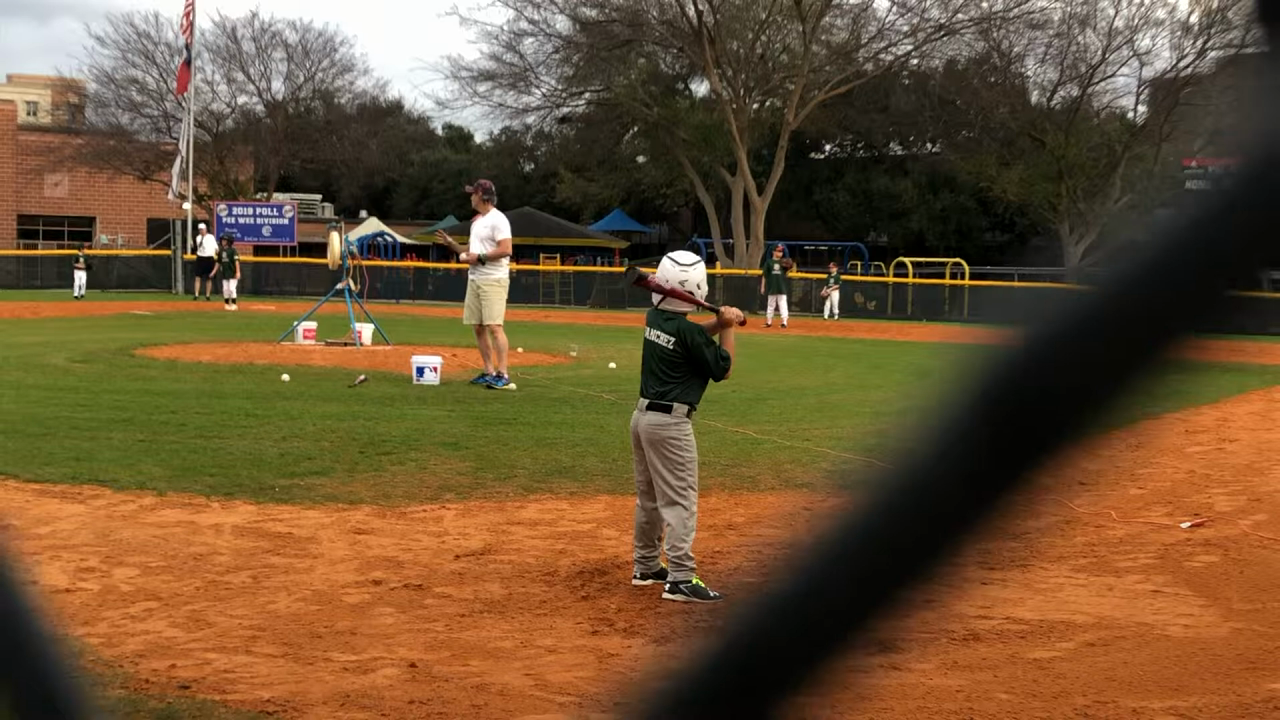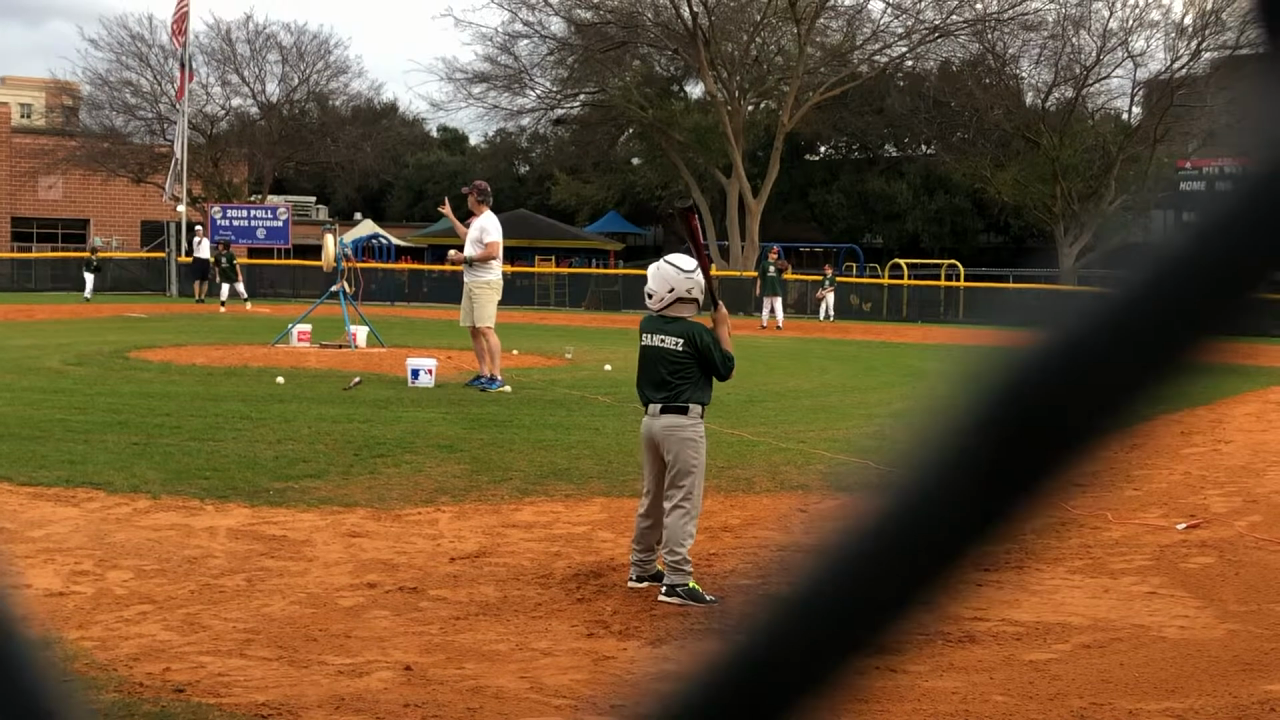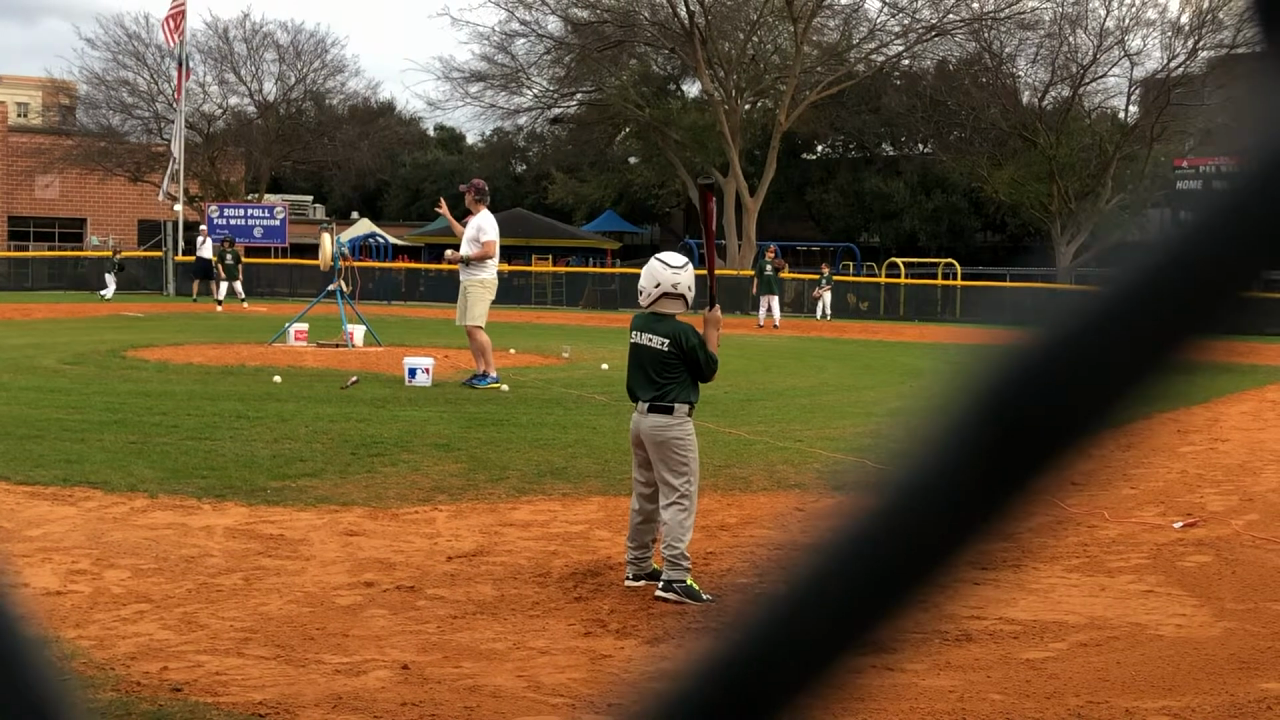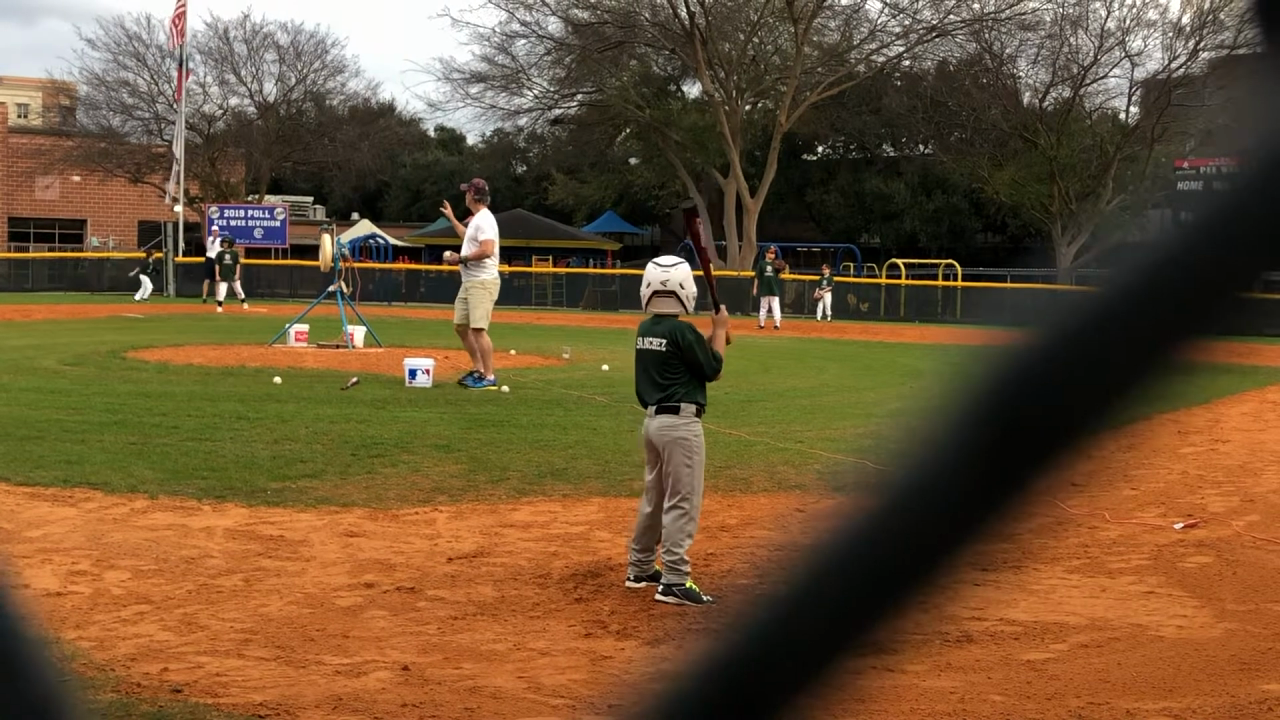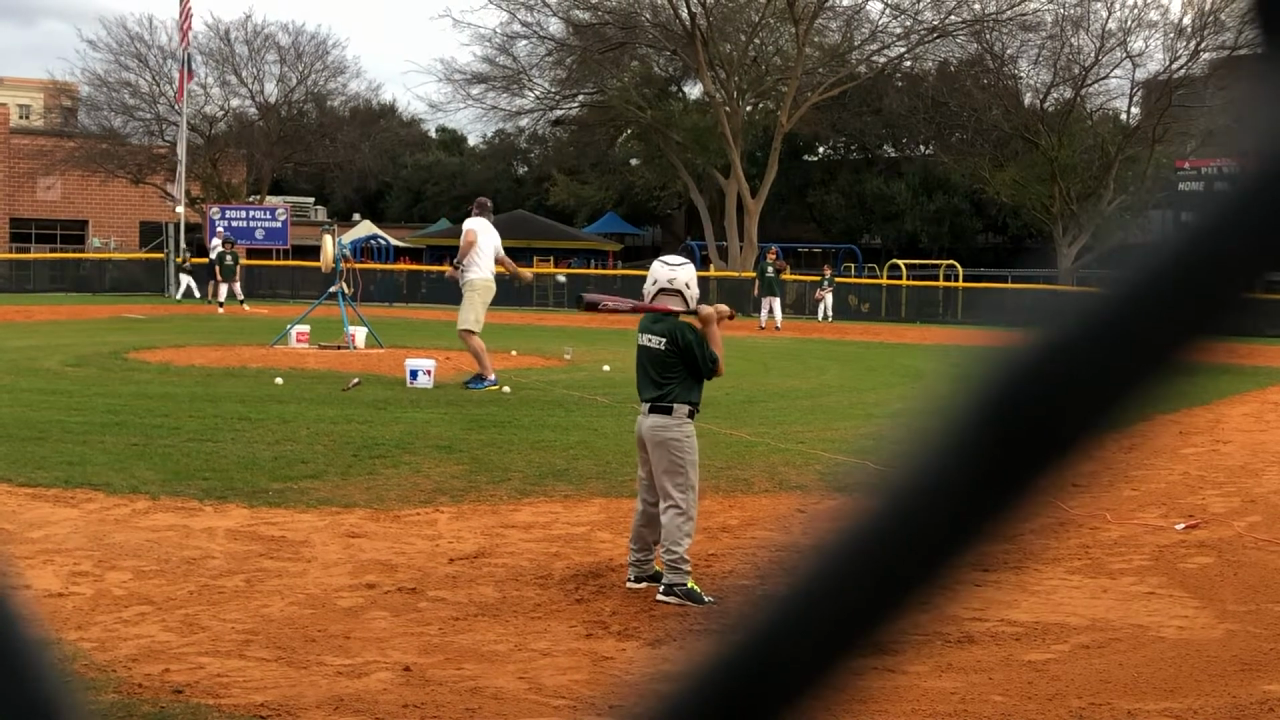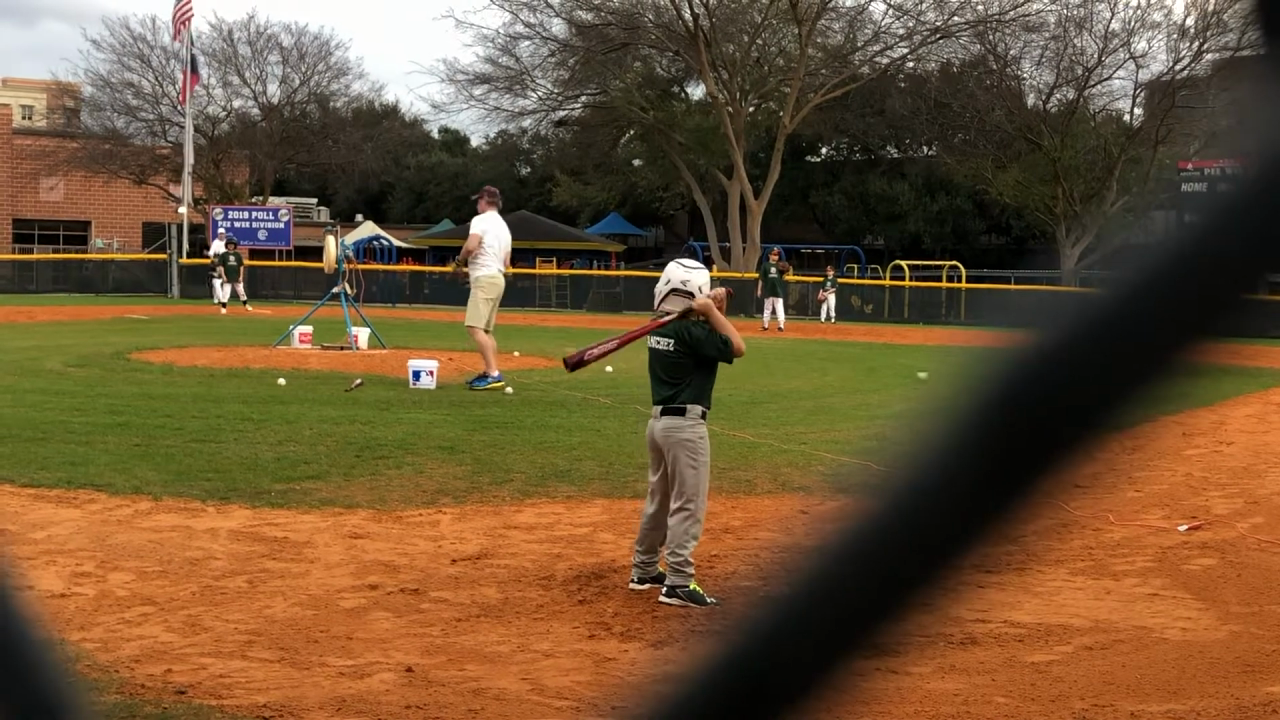
dt=0.5s
person 1, frame 1
left shoulder: (654, 317)
right shoulder: (688, 331)
right elbow: (723, 369)
left wrist: (718, 323)
right wrist: (727, 329)
left hip: (642, 416)
right hip: (670, 422)
left knee: (648, 497)
right knee: (680, 501)
left ankle: (646, 566)
right ankle: (680, 579)
person 1, frame 2
left shoulder: (647, 326)
right shoulder: (696, 332)
right elbow: (726, 370)
left wrist: (714, 331)
right wrist: (721, 327)
left hip: (651, 421)
right hip: (683, 425)
left knee: (653, 499)
right knee: (682, 503)
left ankle: (642, 568)
right ankle: (676, 582)
person 1, frame 3
left shoulder: (638, 323)
right shoulder: (683, 332)
right elbow: (708, 372)
left wrist: (705, 333)
right wrist: (711, 329)
left hip: (641, 418)
right hip: (671, 423)
left knee: (644, 496)
right knee: (679, 499)
left ankle: (638, 567)
right ankle: (675, 578)
person 1, frame 4
left shoulder: (645, 329)
right shoulder: (682, 330)
right elbow: (714, 371)
left wrist: (712, 334)
right wrist: (719, 330)
left hip: (653, 420)
right hip: (680, 423)
left knee: (654, 498)
right knee: (682, 502)
left ankle: (640, 568)
right ankle: (674, 582)
person 1, frame 5
left shoulder: (647, 323)
right shoulder: (681, 330)
right elbow: (715, 368)
left wrist: (711, 321)
right wrist: (710, 324)
left hip: (647, 419)
right hip: (673, 423)
left knee: (649, 497)
right knee: (679, 501)
left ankle: (640, 569)
right ankle: (675, 582)
person 1, frame 6
left shoulder: (658, 325)
right shoulder: (689, 330)
left elbow: (708, 338)
right elbow: (737, 347)
left wrist: (714, 311)
right wrist: (712, 312)
left hip: (659, 421)
right hip: (686, 425)
left knee: (659, 499)
right knee: (688, 504)
left ankle: (644, 570)
right ankle: (678, 584)
person 2, frame 1
left shoulder: (497, 219)
right shoulder: (477, 221)
left elbow: (506, 250)
left wrist: (479, 257)
right wrist: (452, 244)
left hip: (493, 281)
right hip: (474, 280)
left knee: (494, 327)
right knee: (478, 328)
left ankle: (503, 374)
right ankle: (489, 372)
person 2, frame 2
left shoulder: (488, 221)
right shoulder: (476, 221)
left elbow: (492, 253)
left wrist: (465, 259)
right wrist: (450, 216)
left hip: (486, 283)
right hip: (471, 282)
left knee: (485, 329)
right knee: (473, 330)
left ankle: (496, 377)
right ankle: (484, 374)
person 2, frame 3
left shoulder: (485, 220)
right shoulder: (474, 220)
left elbow: (489, 252)
left wrist: (462, 258)
right wrist: (447, 216)
left hip: (481, 281)
right hip: (467, 281)
left knee: (474, 327)
right knee: (470, 329)
left ankle: (491, 373)
right ankle: (481, 372)
person 2, frame 4
left shoulder: (483, 218)
right shoulder: (476, 219)
left elbow: (486, 251)
left wrist: (460, 258)
right wrist: (453, 220)
left hip: (483, 282)
right hip: (470, 281)
left knee: (478, 329)
right knee: (461, 326)
left ankle: (489, 377)
right ankle: (477, 370)
person 2, frame 5
left shoulder: (471, 221)
right shoulder: (492, 231)
left elbow: (470, 240)
right elbow: (504, 260)
left wrist: (456, 265)
right wrist: (521, 273)
left hip: (477, 283)
right hip: (481, 284)
left knee: (466, 332)
right knee: (466, 332)
left ankle: (490, 378)
right ankle: (483, 372)
person 2, frame 6
left shoulder: (481, 219)
right shoulder: (503, 227)
left elbow: (471, 247)
left wrist: (459, 260)
left hip: (484, 280)
right hip: (495, 280)
left knee: (474, 327)
right knee: (485, 329)
left ankle: (494, 374)
right ankle: (489, 372)
